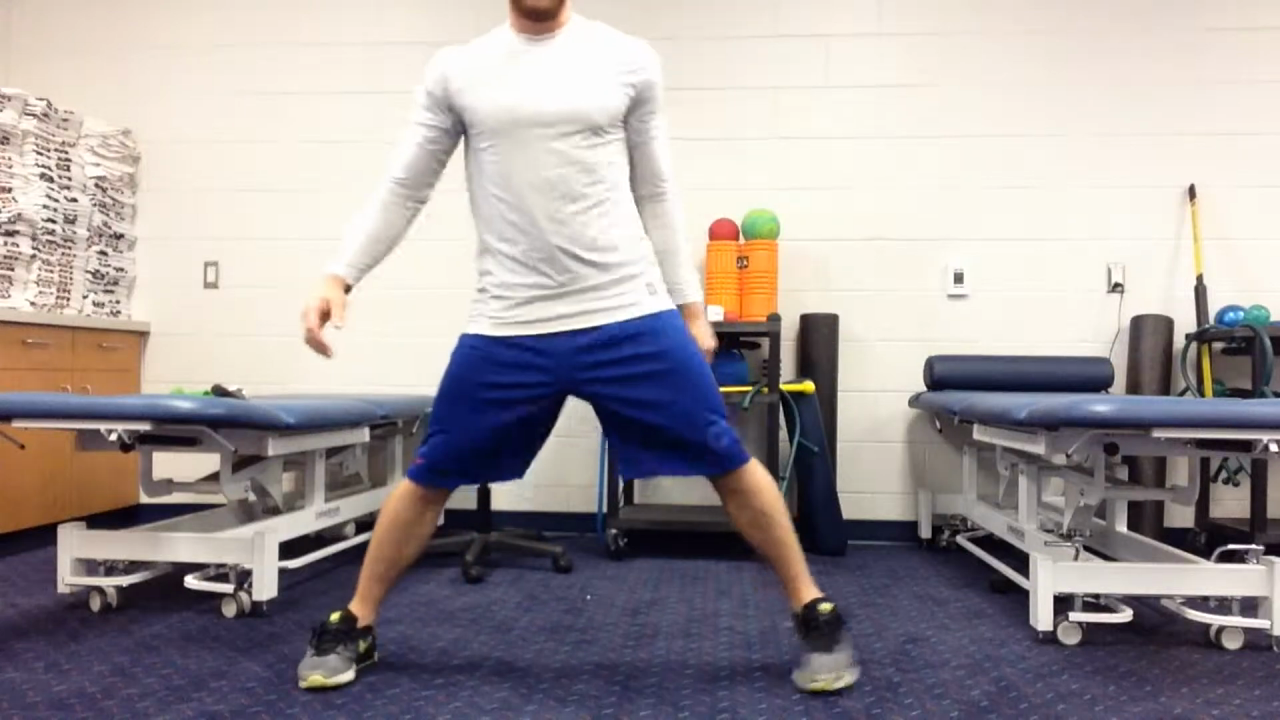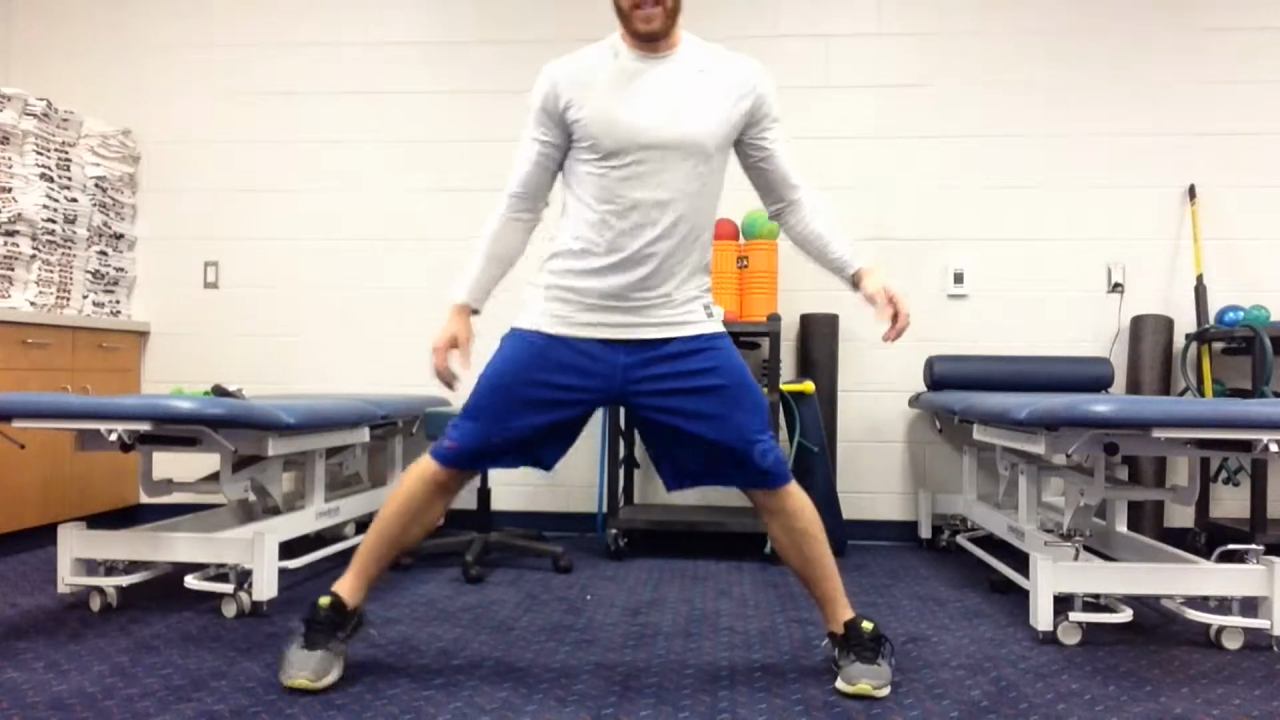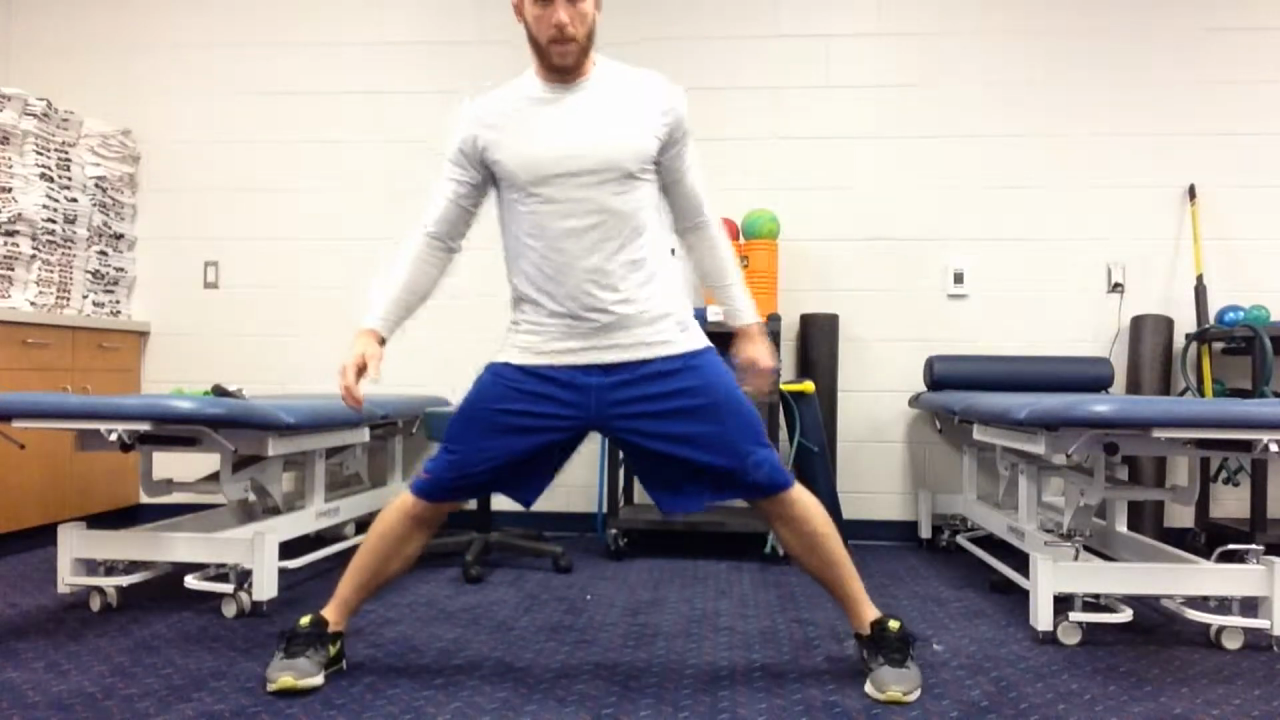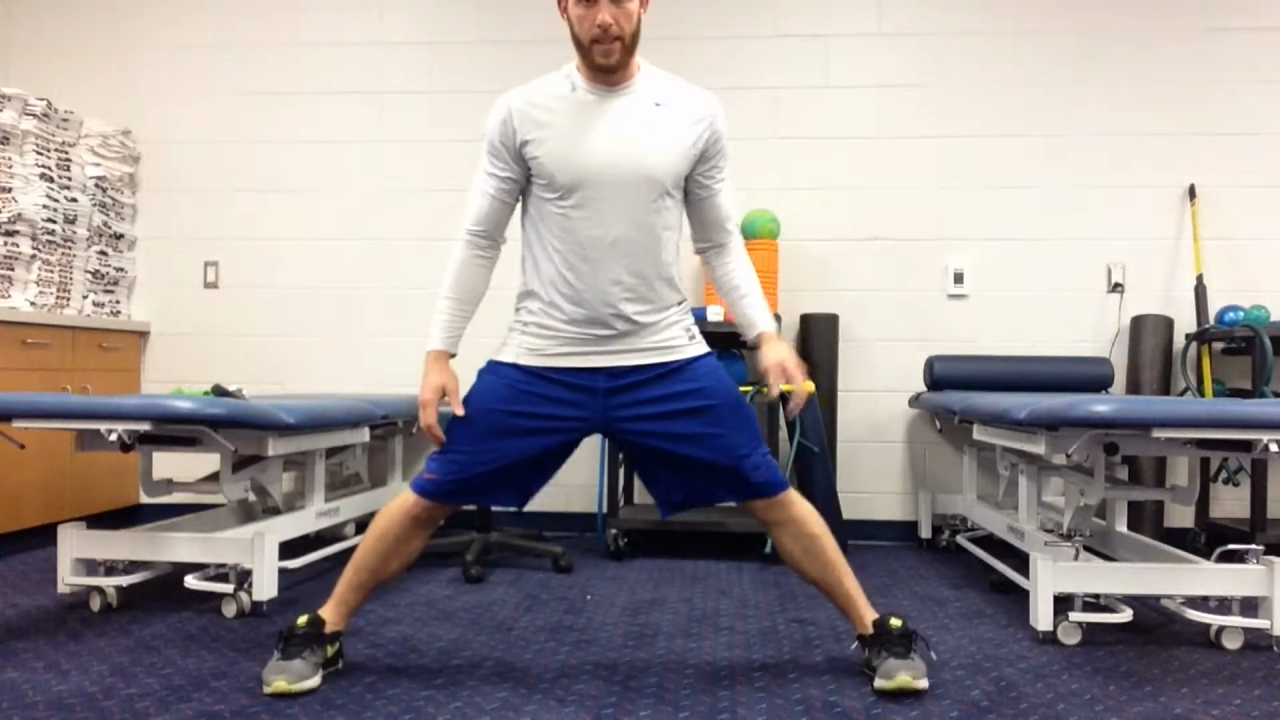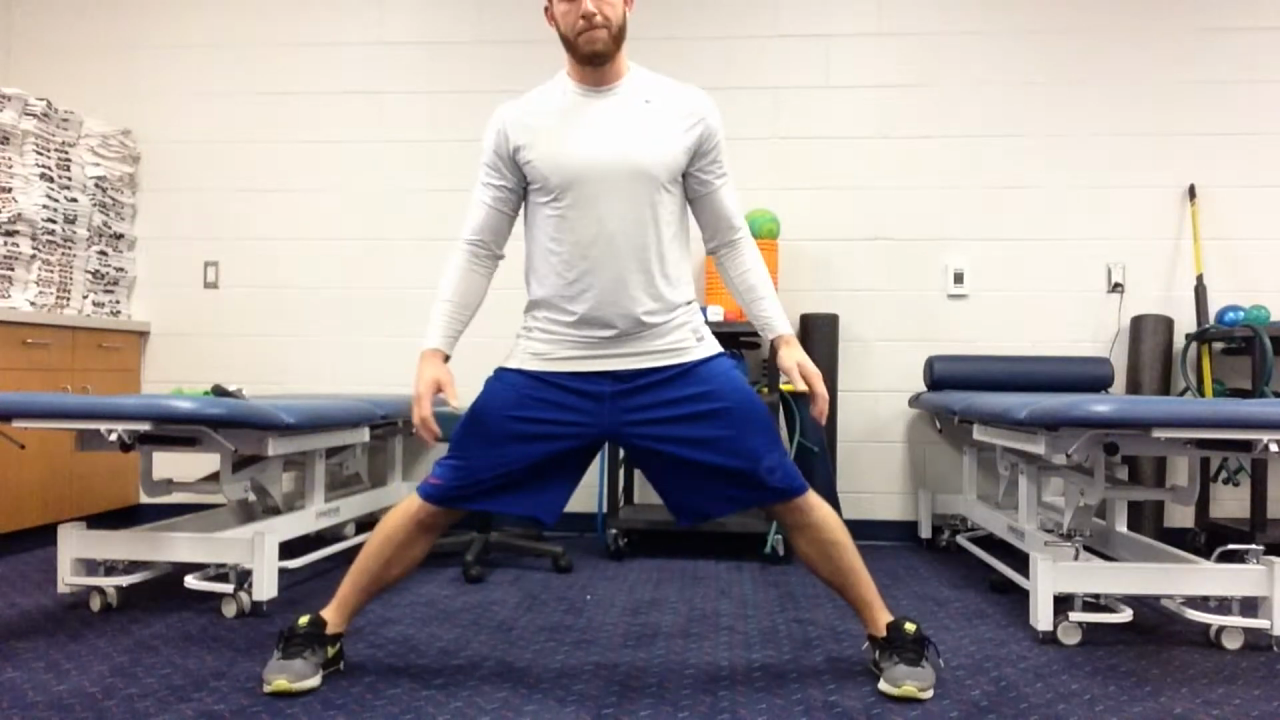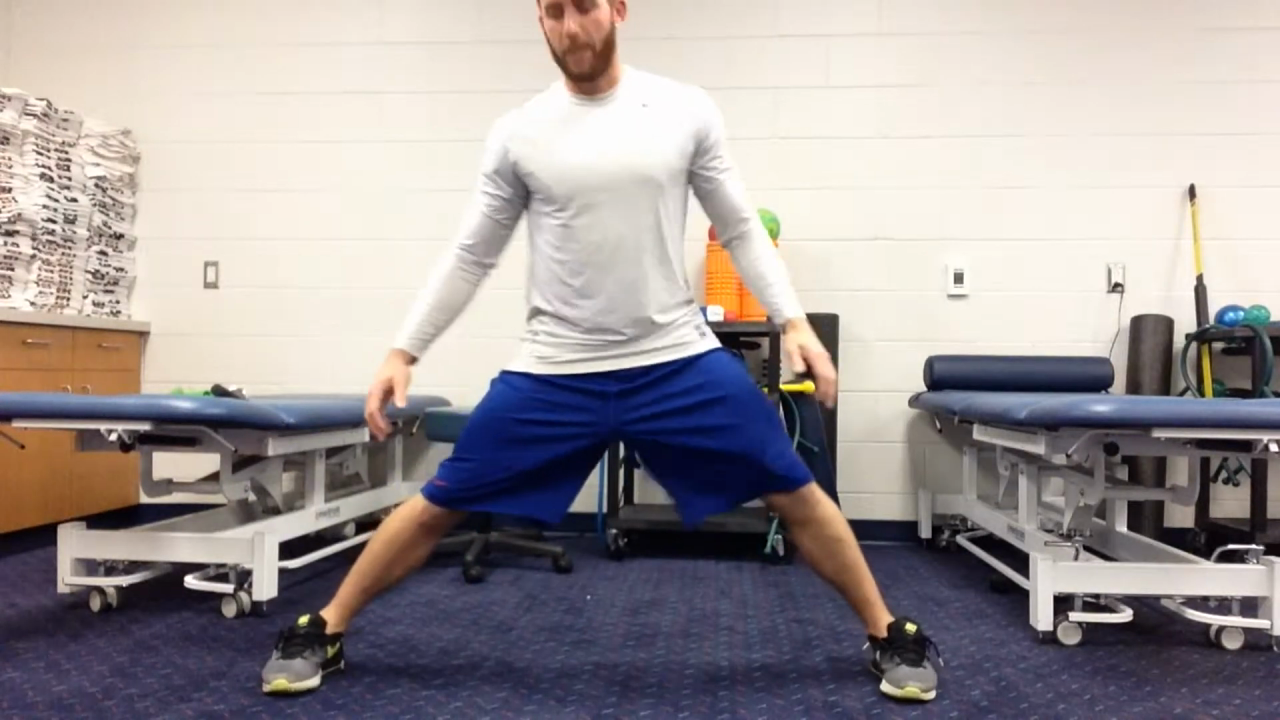
dt=0.5s
person 1, frame 1
left shoulder: (628, 61)
right shoulder: (455, 70)
left elbow: (655, 194)
right elbow: (404, 190)
left wrist: (691, 304)
right wrist: (339, 276)
left hip: (629, 317)
right hip: (507, 328)
left knee: (729, 462)
right knee: (430, 478)
left ankle: (813, 614)
right ankle: (352, 627)
person 1, frame 2
left shoulder: (738, 80)
right shoulder: (567, 80)
left elbow: (786, 200)
right elbow: (521, 205)
left wrist: (858, 273)
right wrist: (463, 306)
left hip: (683, 335)
right hip: (563, 330)
left knee: (773, 481)
right knee: (450, 462)
left ankle: (850, 632)
right ankle: (341, 606)
person 1, frame 3
left shoulder: (655, 100)
right shoulder: (486, 120)
left elbow: (695, 225)
right elbow: (436, 239)
left wrist: (746, 326)
right wrist: (373, 330)
left hip: (662, 355)
right hip: (537, 364)
left knee: (773, 488)
right knee: (430, 496)
left ankle: (878, 632)
right ankle: (324, 631)
person 1, frame 4
left shoulder: (695, 112)
right shoulder: (521, 112)
left elbow: (720, 243)
right elbow: (480, 241)
left wrist: (766, 335)
right wrist: (439, 352)
left hip: (668, 361)
right hip: (540, 364)
left knee: (771, 494)
right knee: (430, 498)
left ankle: (876, 632)
right ankle: (320, 632)
person 1, frame 5
left shoulder: (687, 111)
right shoulder: (517, 123)
left elbow: (729, 240)
right elbow: (478, 250)
left wrist: (782, 336)
right wrist: (435, 350)
left hip: (679, 366)
right hip: (548, 373)
left knee: (790, 499)
right knee: (437, 504)
left ankle: (891, 636)
right ankle: (323, 632)
person 1, frame 6
left shoulder: (686, 111)
right shoulder: (518, 133)
left elbow: (741, 231)
right elbow: (471, 257)
left wrist: (793, 320)
right wrist: (404, 351)
left hip: (679, 362)
right hip: (553, 373)
left knee: (795, 492)
right knee: (441, 506)
left ankle: (891, 636)
right ankle: (321, 632)
